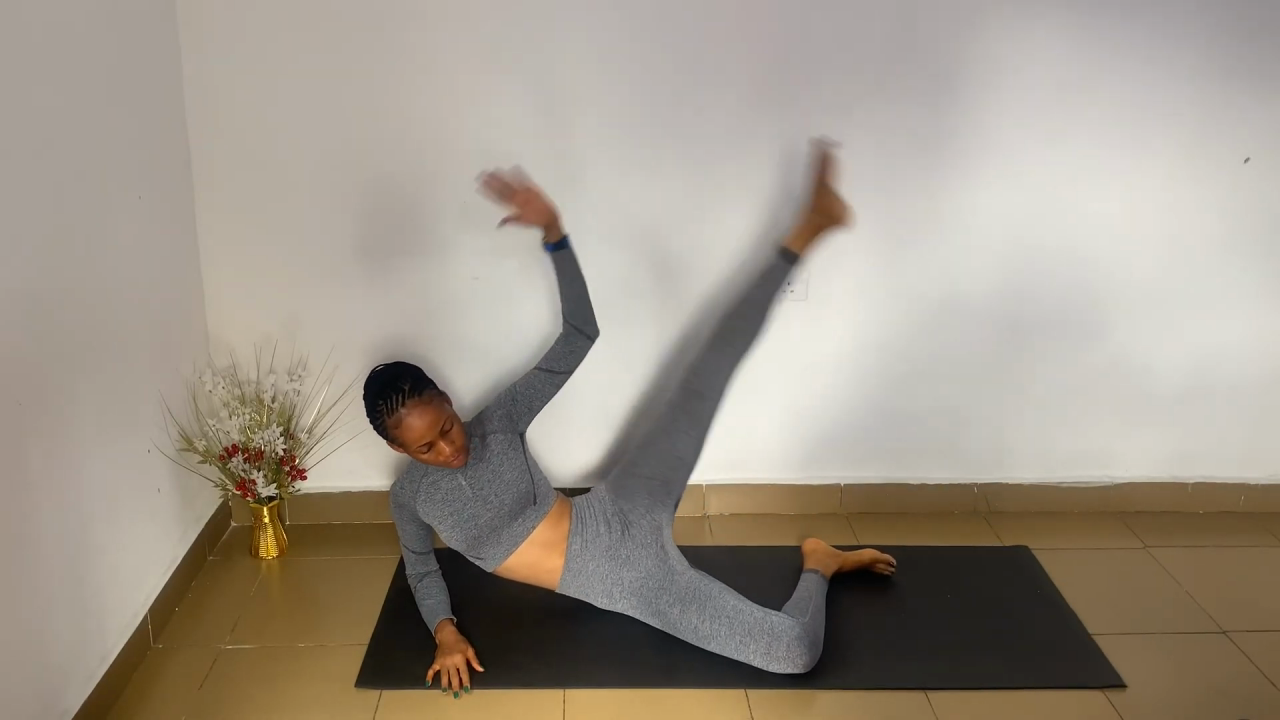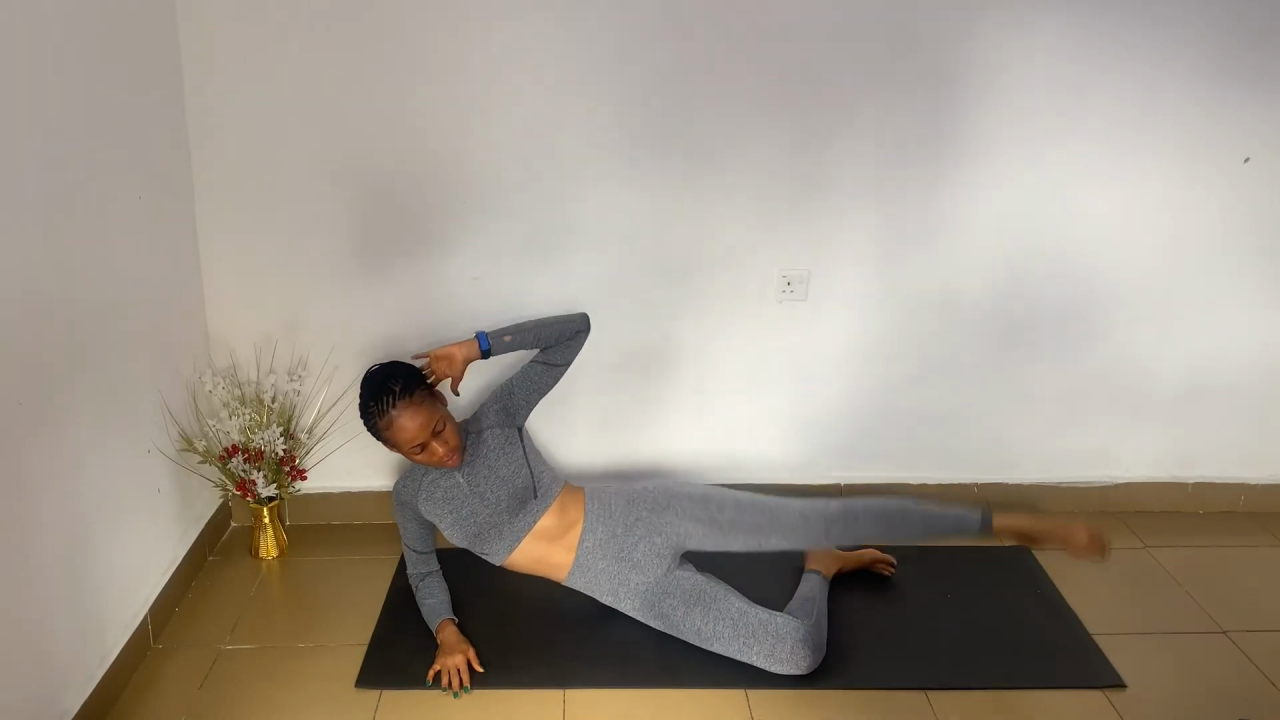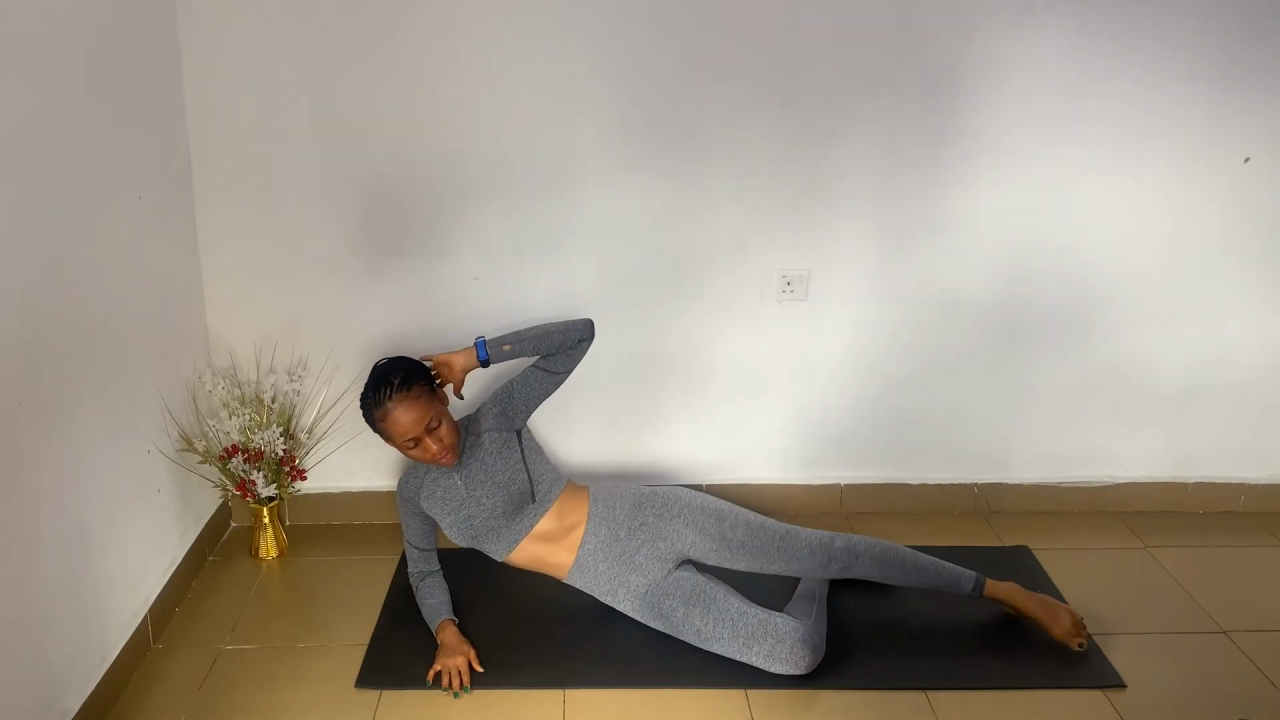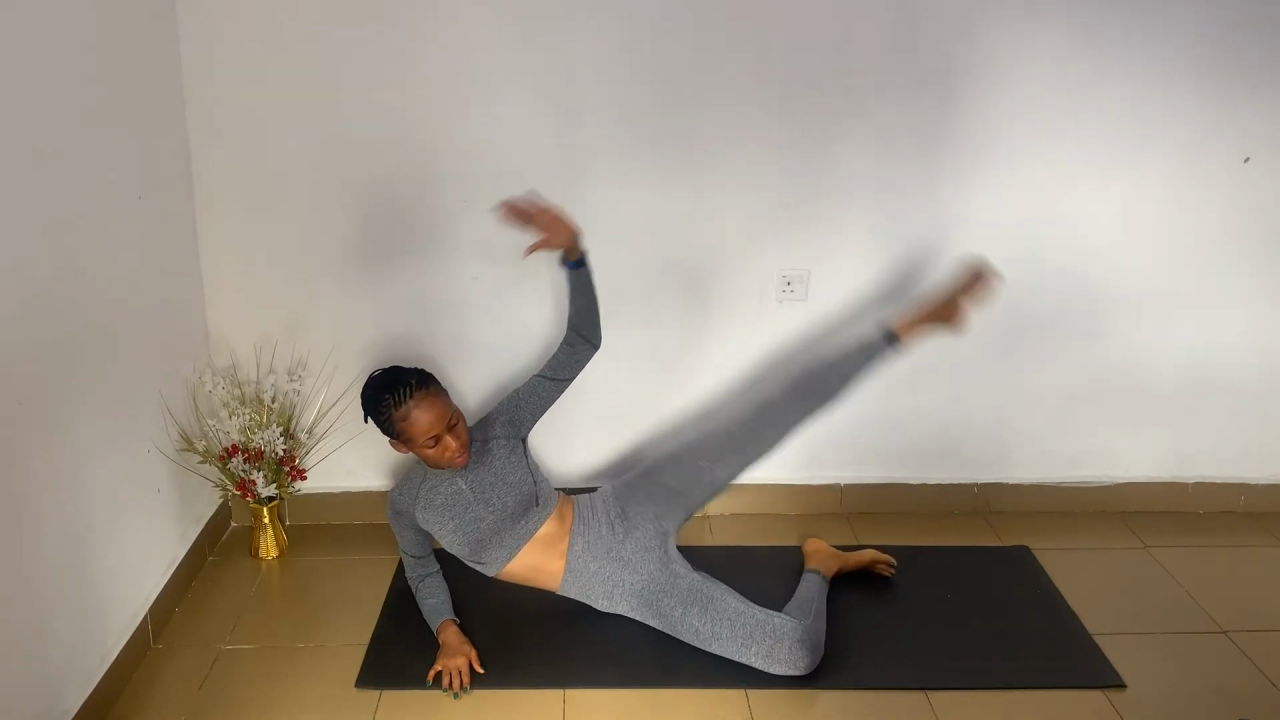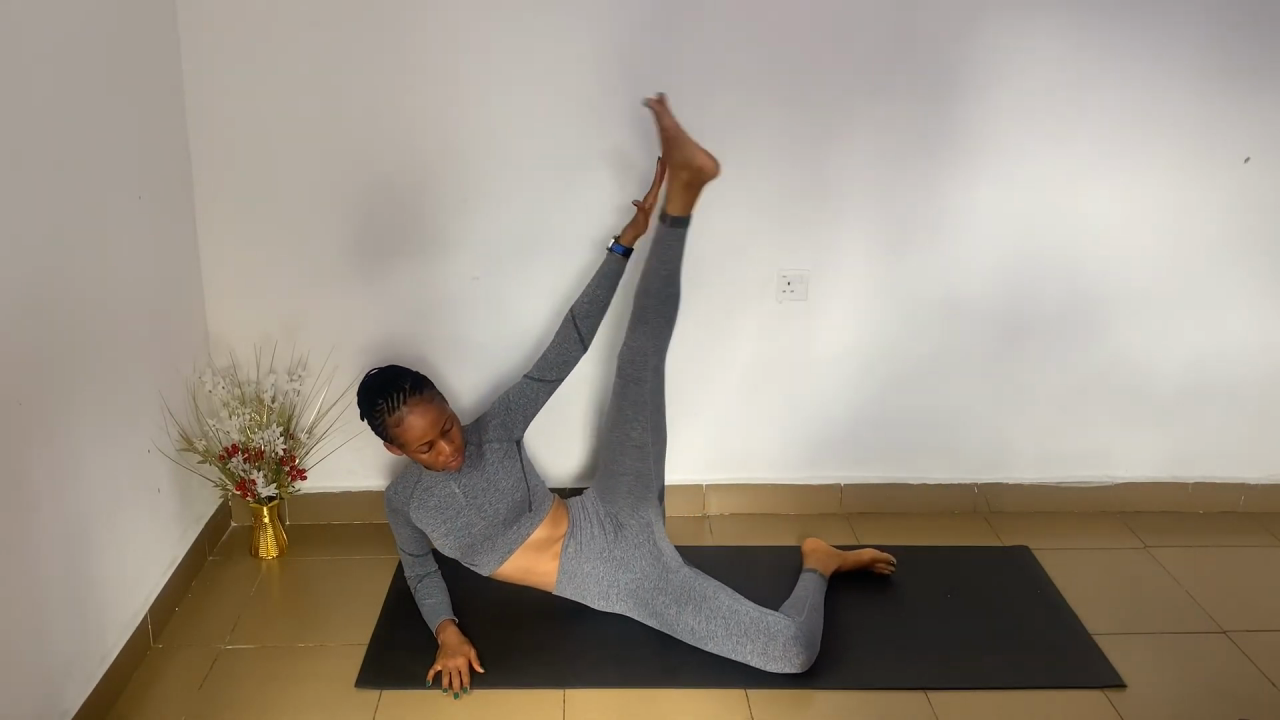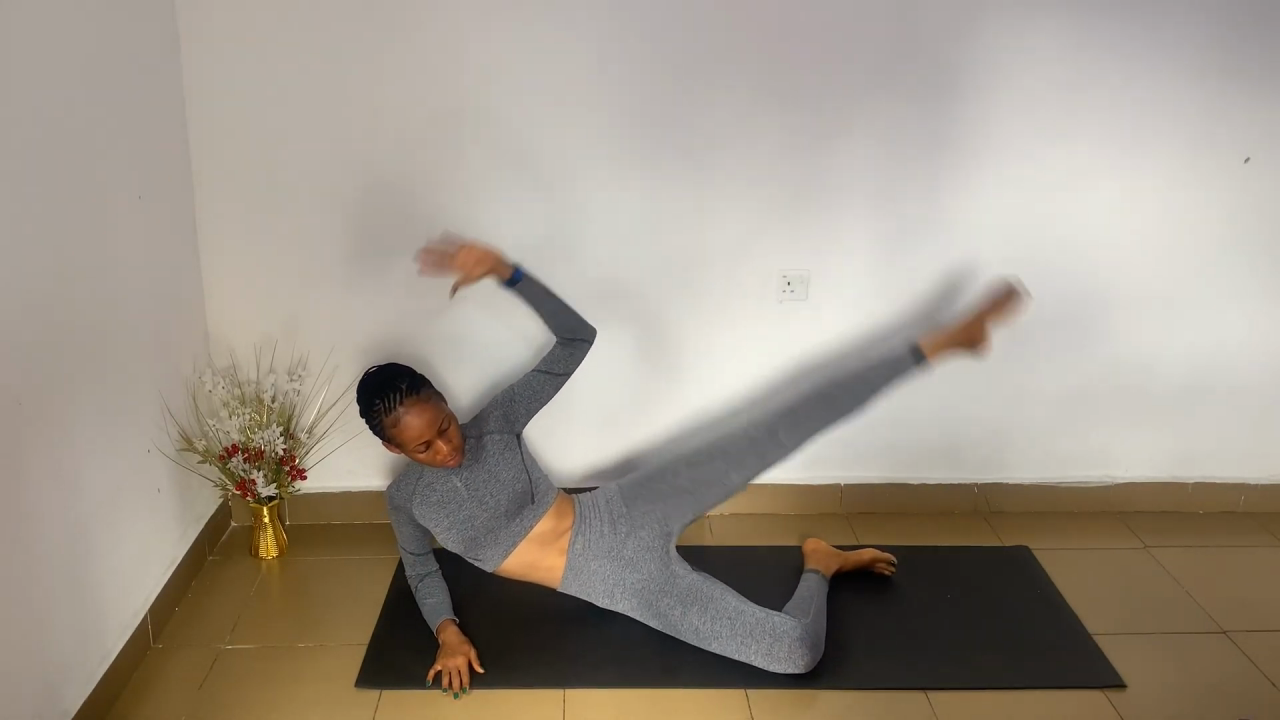
dt=0.4s
person 1, frame 1
left shoulder: (498, 424)
right shoulder: (410, 496)
left elbow: (579, 335)
right elbow: (421, 568)
left wrist: (553, 234)
right wrist: (446, 633)
left hip: (623, 525)
right hip: (621, 586)
left knee: (705, 371)
right knee: (794, 652)
right ankle: (822, 564)
person 1, frame 2
left shoulder: (496, 414)
right shoulder: (412, 494)
left elbow: (577, 327)
right elbow: (421, 566)
left wrist: (478, 346)
right wrist: (446, 631)
left hip: (638, 521)
right hip: (625, 586)
left knee: (829, 515)
right knee: (796, 653)
left ankle: (1001, 522)
right ankle: (826, 565)
person 1, frame 3
left shoulder: (497, 414)
right shoulder: (415, 489)
left elbow: (580, 333)
right elbow: (422, 563)
left wrist: (479, 352)
right wrist: (446, 632)
left hip: (642, 523)
right hip: (625, 586)
left knee: (829, 549)
right knee: (796, 653)
left ankle: (1004, 591)
right ankle: (815, 586)
person 1, frame 4
left shoulder: (501, 426)
right shoulder: (410, 502)
left elbow: (582, 341)
right elbow: (419, 566)
left wrist: (573, 253)
right wrist: (447, 632)
left hip: (628, 517)
right hip: (620, 585)
left knee: (760, 426)
right knee: (795, 655)
left ankle: (909, 326)
right ankle: (819, 564)
person 1, frame 5
left shoulder: (493, 430)
right shoulder: (404, 500)
left elbow: (571, 340)
right elbow: (418, 566)
left wrist: (628, 239)
right wrist: (446, 630)
left hip: (618, 525)
right hip: (613, 586)
left knee: (639, 359)
right knee: (792, 653)
right ankle: (823, 562)
person 1, frame 6
left shoulder: (493, 422)
right shoulder: (406, 496)
left elbow: (577, 339)
right elbow: (419, 564)
left wrist: (505, 271)
right wrist: (447, 631)
left hip: (631, 518)
right hip: (618, 585)
left knee: (776, 431)
right knee: (792, 652)
right ankle: (821, 562)
